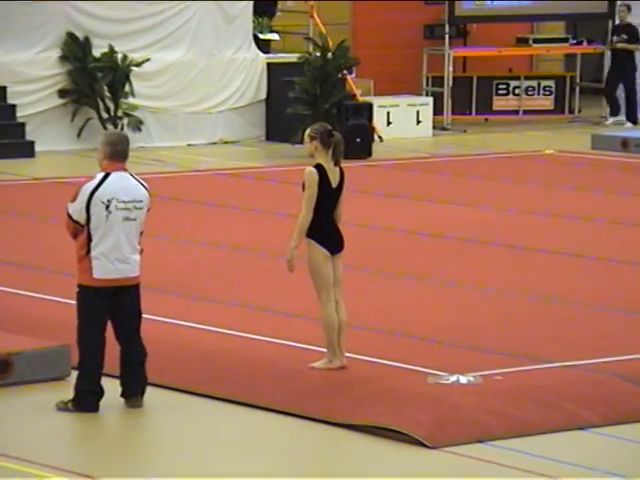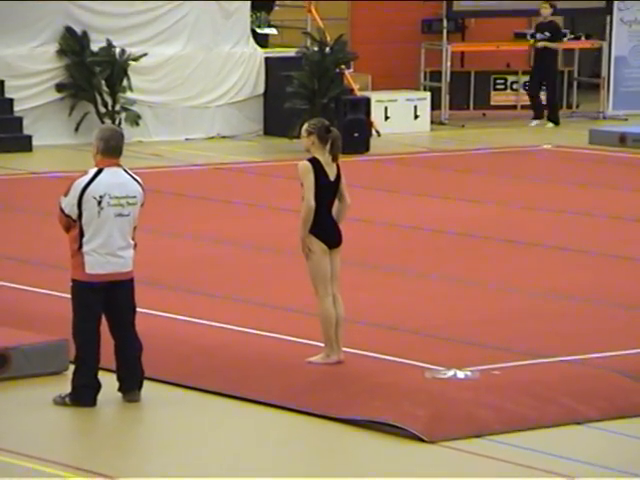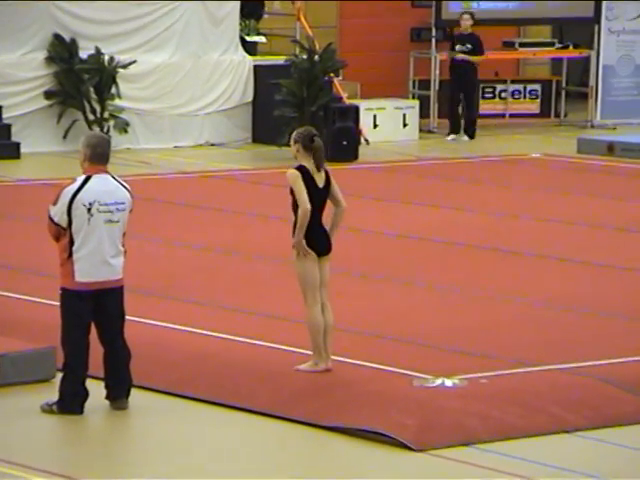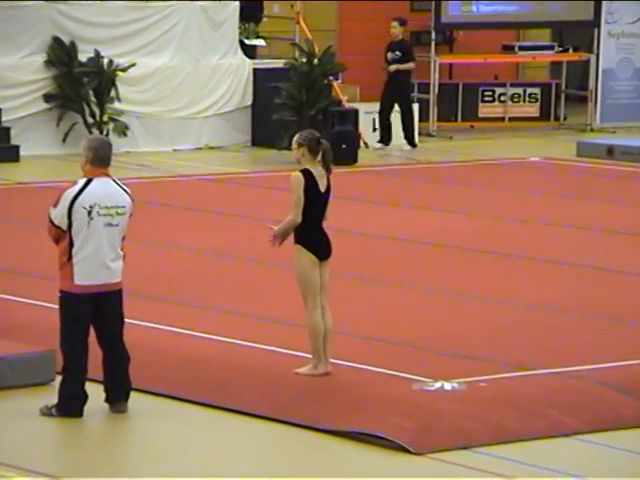
dt=1s
person 1, frame 1
left shoulder: (92, 188)
right shoulder: (142, 190)
left elbow: (72, 227)
left hip: (96, 275)
right hip: (129, 274)
left knee: (91, 338)
right knee: (130, 335)
left ankle: (86, 399)
right ankle: (134, 392)
person 1, frame 2
left shoulder: (84, 184)
right shoulder: (135, 185)
left elbow: (65, 221)
left hip: (89, 270)
right hip: (123, 269)
left knee: (86, 333)
right knee: (125, 329)
left ankle: (83, 393)
right ankle: (131, 386)
person 1, frame 3
left shoulder: (74, 192)
right shoulder: (124, 191)
left elbow: (54, 230)
left hip: (79, 279)
right hip: (112, 277)
left knee: (75, 342)
right knee: (114, 338)
left ankle: (71, 401)
right ankle: (119, 394)
person 1, frame 4
left shoulder: (74, 194)
right shoulder: (124, 195)
left elbow: (54, 233)
left hip: (77, 282)
right hip: (111, 281)
left knee: (74, 345)
right knee: (113, 341)
left ankle: (70, 404)
right ankle: (118, 397)
person 2, frame 1
left shoulder: (312, 173)
right shoulder: (339, 171)
left elbow: (307, 214)
left wrist: (293, 246)
left hip: (319, 240)
right hip: (336, 237)
left knee: (326, 300)
right knee: (337, 298)
left ankle: (332, 357)
right ankle: (340, 354)
person 2, frame 2
left shoulder: (307, 166)
right shoulder: (334, 165)
left elbow: (309, 205)
right elbow: (344, 201)
left wrist: (303, 235)
right wrist: (334, 226)
left hip: (318, 234)
right hip: (334, 232)
left knee: (323, 295)
right knee: (334, 293)
left ankle: (330, 352)
right ankle: (337, 349)
person 2, frame 3
left shoulder: (295, 174)
right shoulder: (324, 172)
left elbow: (305, 208)
right elbow: (341, 206)
left wrist: (297, 238)
right wrist: (329, 234)
left hip: (308, 240)
right hip: (323, 239)
left knee: (312, 303)
right knee: (323, 300)
left ankle: (318, 359)
right ankle: (326, 357)
person 2, frame 4
left shoulder: (299, 177)
right shoulder: (324, 176)
left elbow: (296, 218)
left wrist: (279, 231)
right wrist: (288, 231)
left hip: (307, 245)
right hip: (323, 242)
left knee: (312, 306)
right knee: (322, 304)
left ankle: (317, 363)
right ankle: (324, 360)
person 3, frame 1
right shoulder: (615, 28)
left wrist: (623, 45)
right wrist: (611, 46)
left hip: (628, 65)
right hip: (615, 63)
left knee: (629, 92)
right knee: (608, 89)
right ankle: (615, 113)
person 3, frame 2
left shoulder: (555, 26)
right shoulder: (538, 26)
left elbow: (559, 45)
left wrist: (545, 43)
right wrist: (534, 44)
left hip: (550, 64)
right hip: (538, 62)
left knee: (551, 91)
right knee: (532, 90)
left ankle: (553, 120)
right ankle: (538, 116)
person 3, frame 3
left shoulder: (475, 38)
right shoulder: (456, 37)
left elbow: (479, 58)
left wrist: (464, 56)
right wrist: (451, 56)
left hip: (470, 75)
right hip: (456, 73)
left knee: (470, 104)
right knee: (453, 102)
left ankle: (469, 132)
right ankle: (454, 131)
person 3, frame 4
left shoulder: (405, 45)
right shoulder: (390, 45)
left elbow: (412, 65)
left wrist: (397, 66)
right wrist: (386, 68)
left hip: (403, 83)
right hip: (391, 81)
left knee: (406, 112)
right knee: (384, 111)
left ankle: (411, 142)
right ankle: (384, 140)
